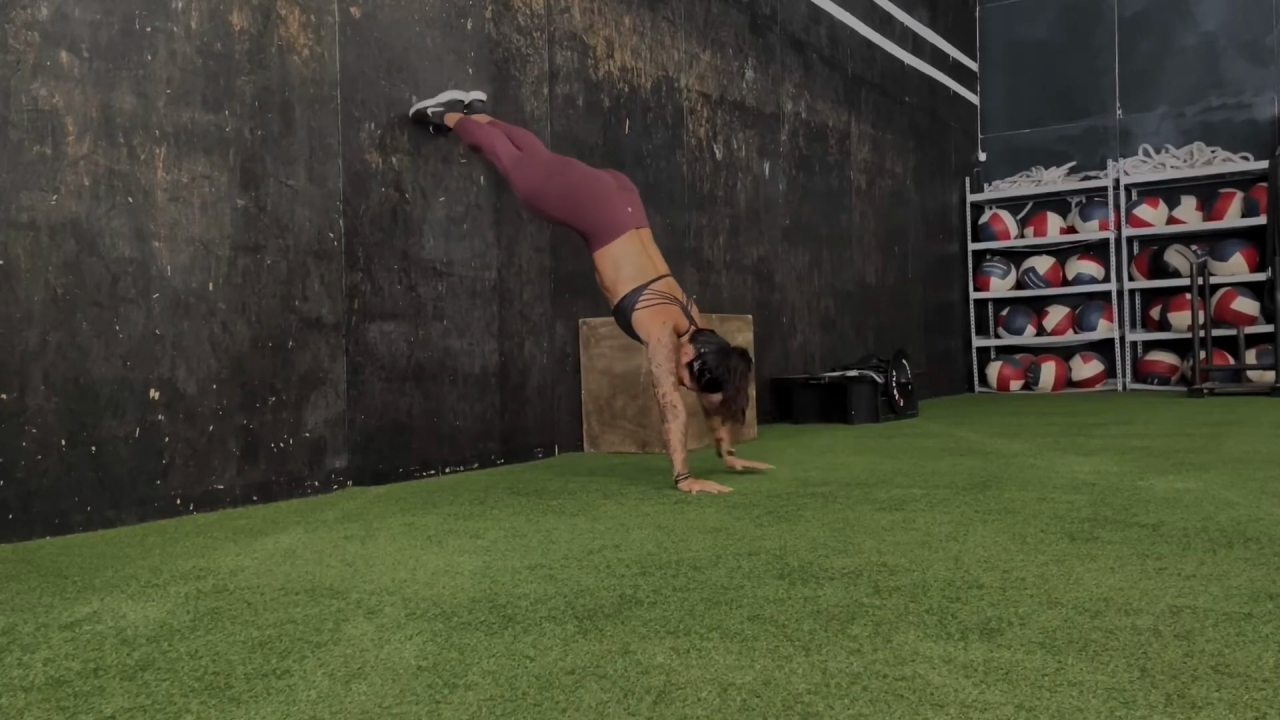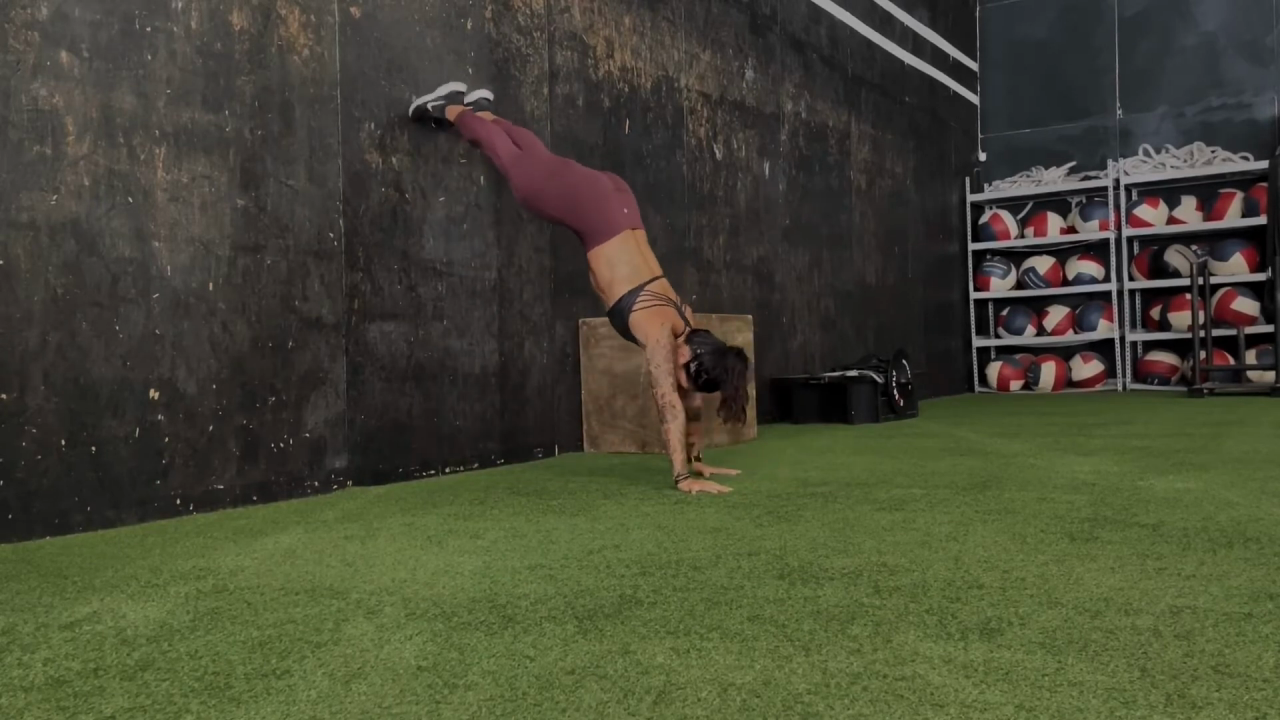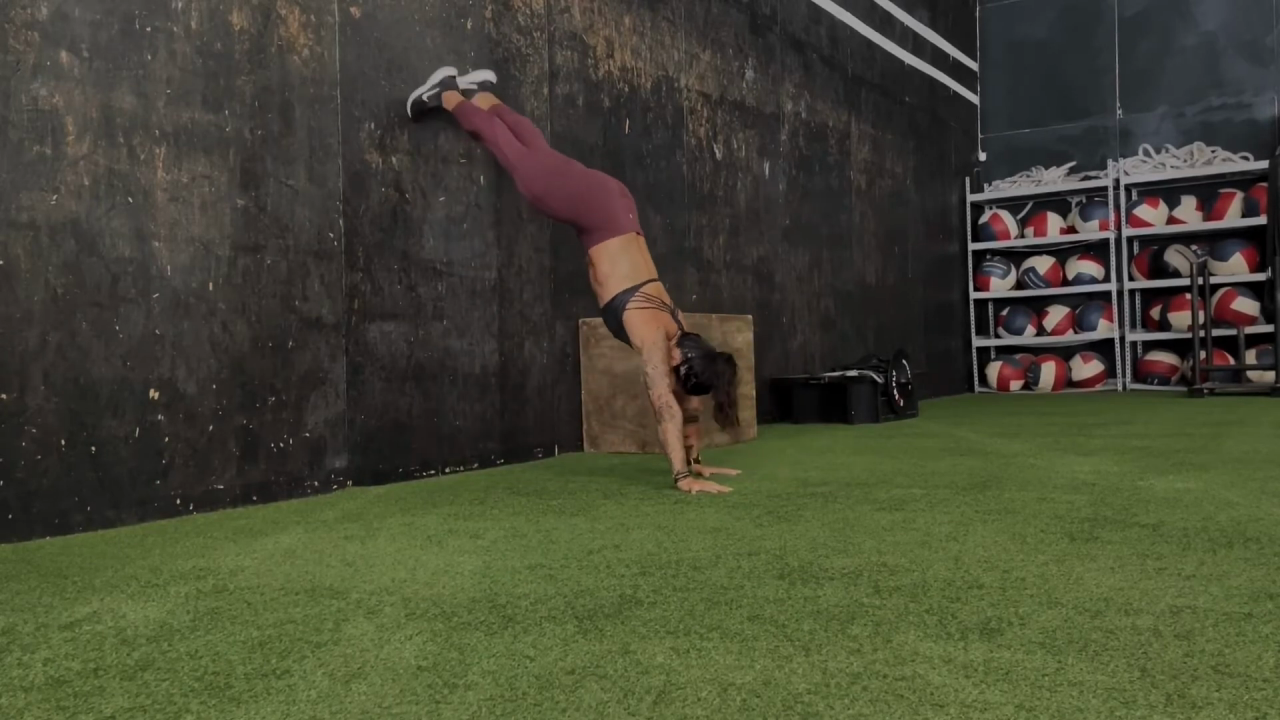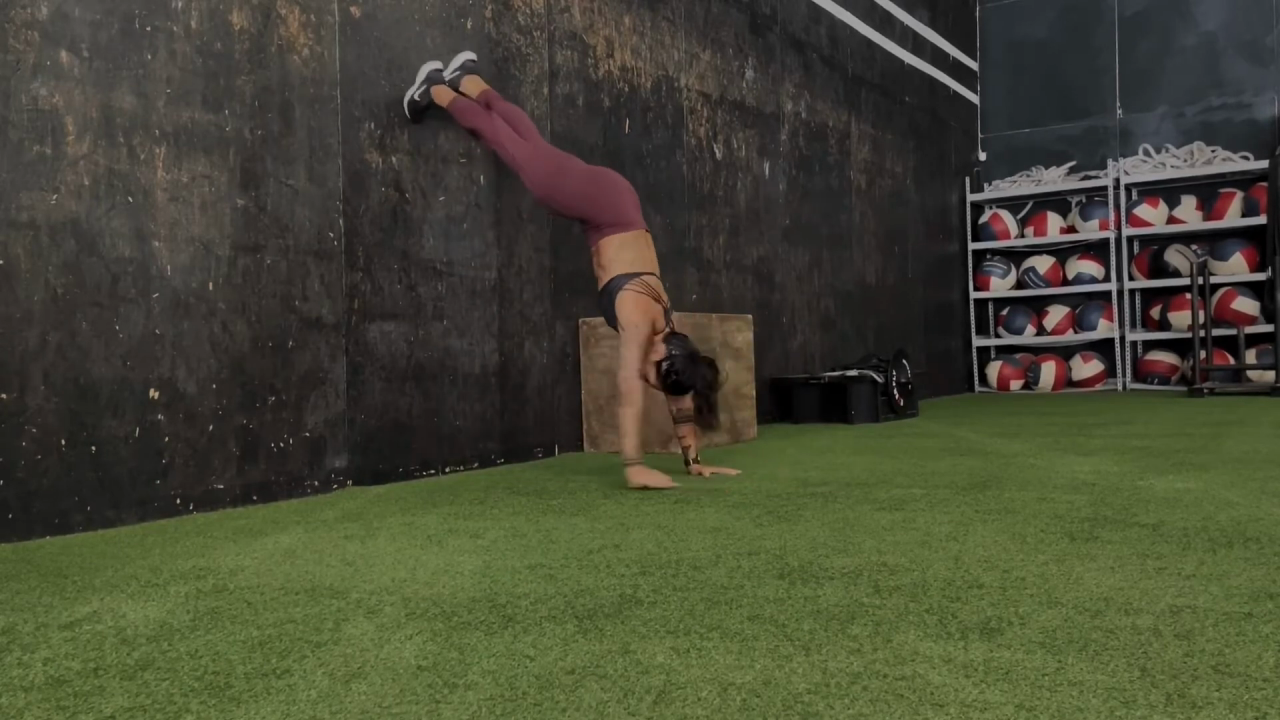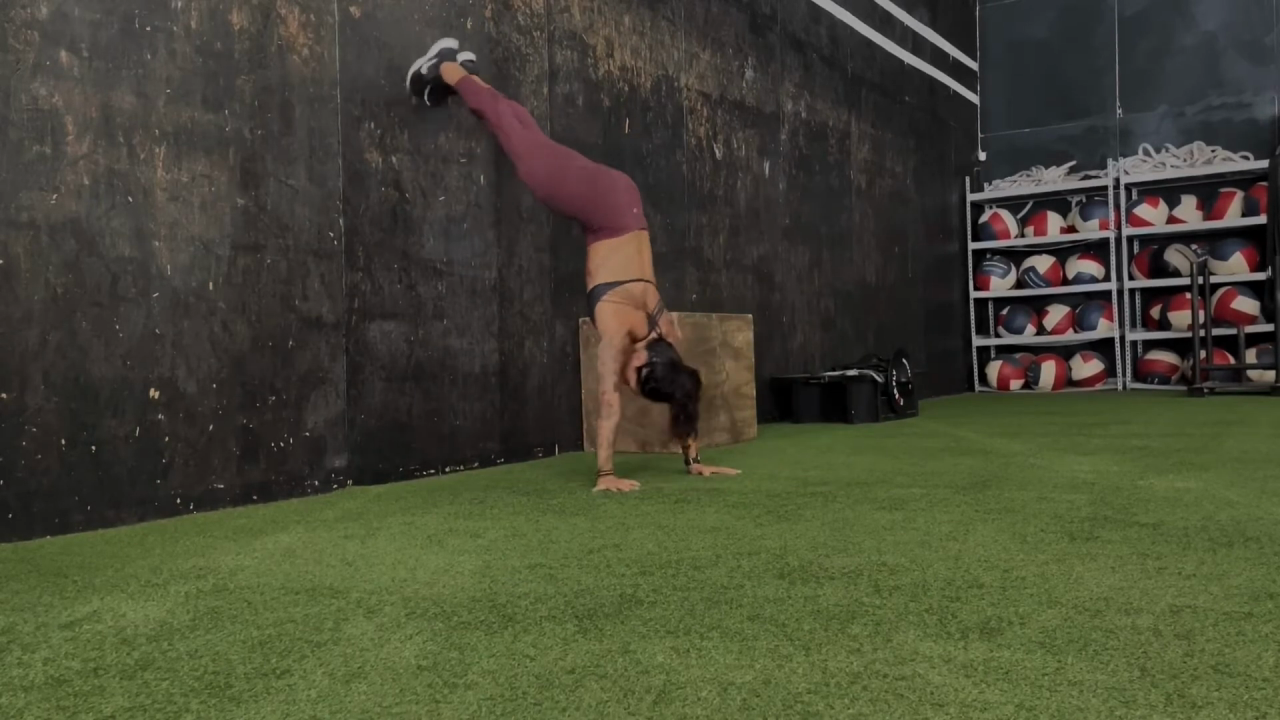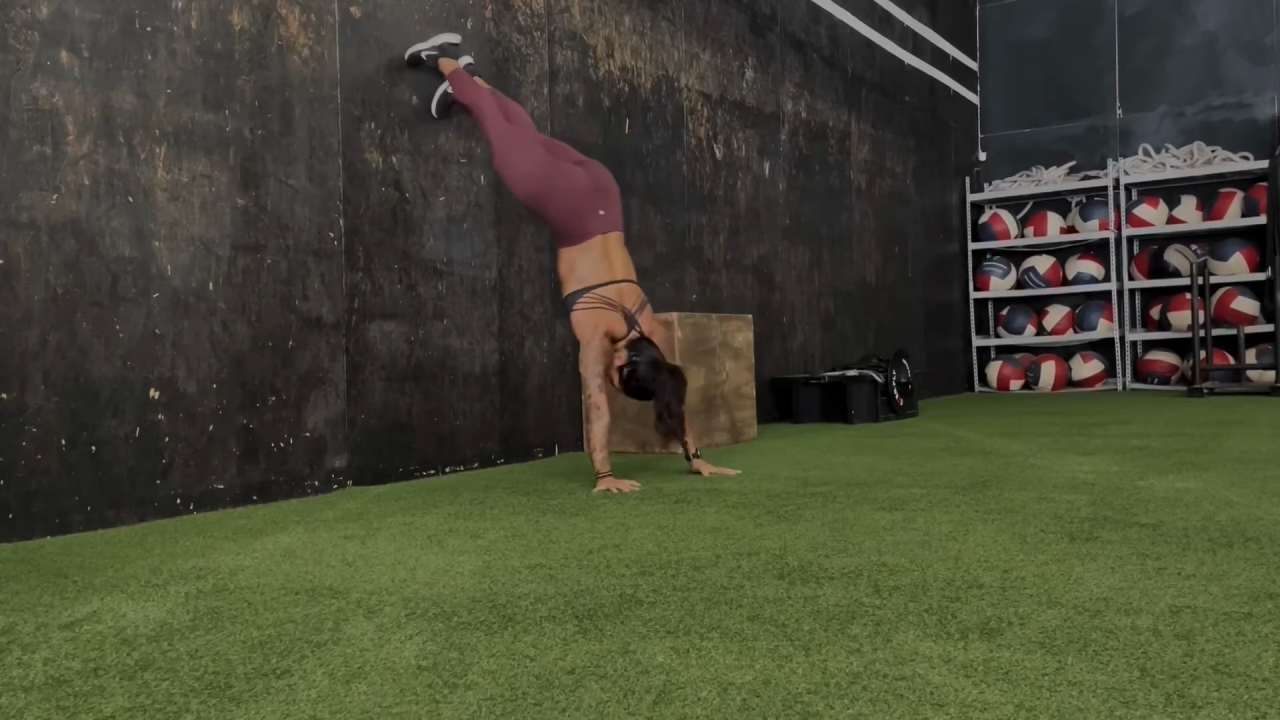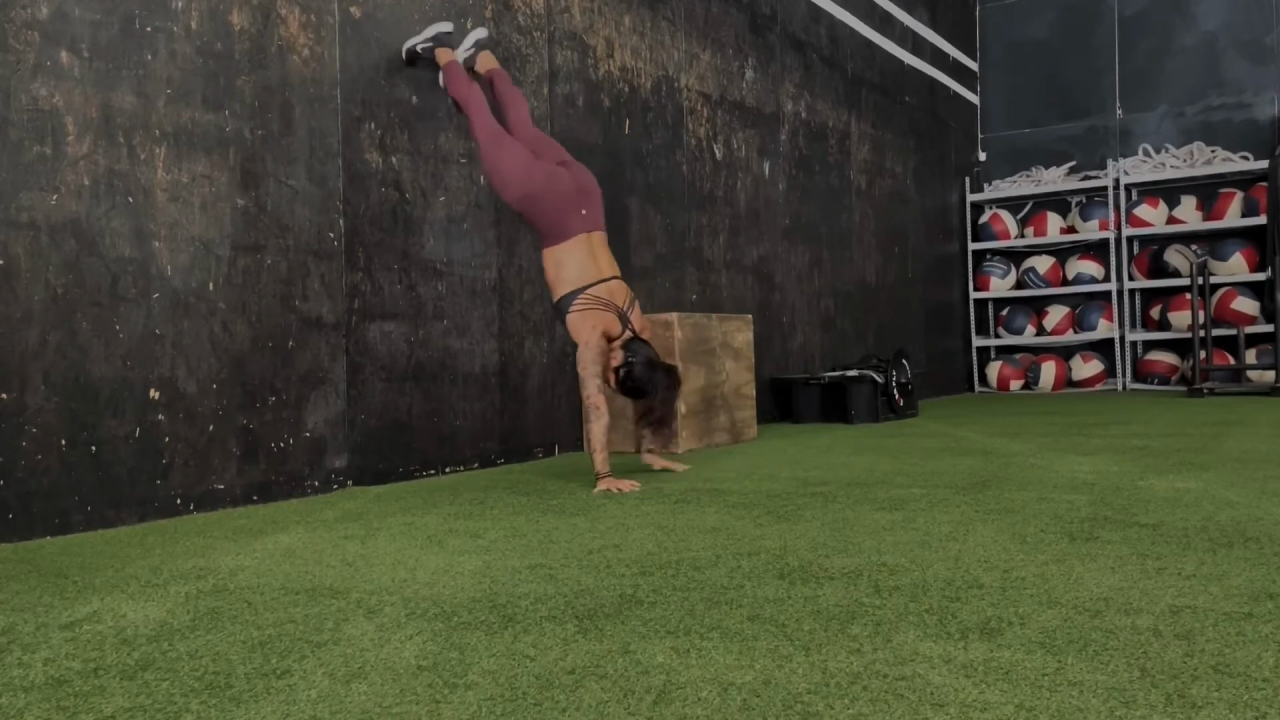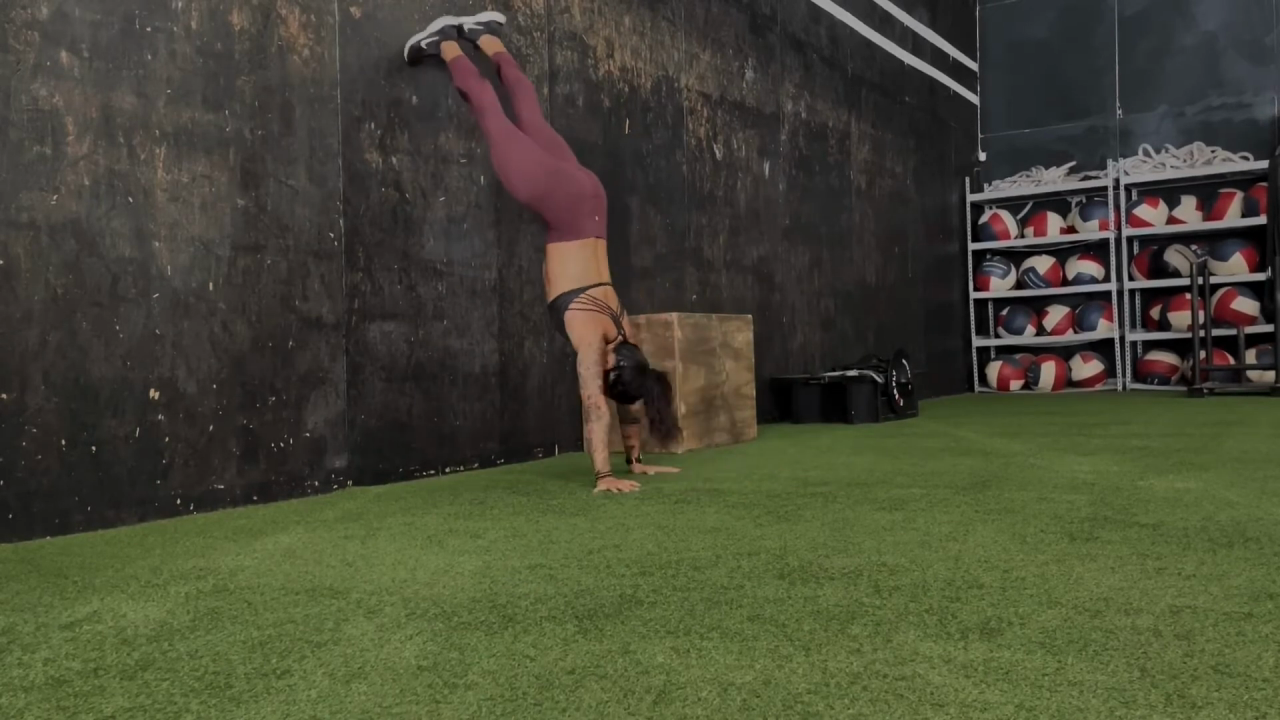
dt=0.2s
person 1, frame 1
left shoulder: (693, 325)
right shoulder: (662, 327)
left elbow: (709, 394)
right elbow: (671, 404)
left wrist: (727, 453)
right wrist: (683, 477)
left hip: (618, 194)
right hip: (599, 204)
left knee: (547, 164)
right knee: (518, 168)
left ankle: (477, 113)
right ankle: (453, 114)
person 1, frame 2
left shoulder: (684, 323)
right shoulder: (658, 330)
left elbow: (689, 402)
right elbow: (670, 406)
left wrist: (697, 461)
right wrist: (683, 478)
left hip: (611, 197)
right hip: (595, 205)
left knee: (546, 164)
right knee: (517, 163)
left ankle: (482, 112)
right ankle: (451, 108)
person 1, frame 3
left shoulder: (677, 332)
right shoulder: (653, 332)
left elbow: (687, 402)
right elbow: (667, 406)
left wrist: (695, 463)
right wrist: (683, 476)
left hip: (611, 203)
right hip: (598, 209)
left knee: (543, 156)
right knee: (518, 158)
left ankle: (482, 94)
right ankle: (448, 94)
person 1, frame 4
left shoulder: (670, 334)
right shoulder: (640, 320)
left elbow: (681, 401)
right elbow: (629, 391)
left wrist: (693, 461)
right wrist: (634, 464)
left hip: (611, 208)
right hip: (602, 205)
left knee: (537, 147)
right knee: (512, 146)
left ankle: (469, 79)
right ankle: (435, 89)
person 1, frame 5
left shoulder: (664, 333)
right shoulder: (621, 329)
left elbow: (680, 395)
right elbow: (608, 402)
left wrist: (695, 462)
right wrist: (605, 474)
left hip: (617, 194)
right hip: (604, 200)
left knee: (534, 141)
right knee: (520, 141)
left ankle: (466, 74)
right ankle: (445, 65)
person 1, frame 6
left shoulder: (648, 332)
right shoulder: (599, 330)
left elbow: (671, 392)
right elbow: (596, 405)
left wrist: (695, 459)
right wrist: (604, 476)
left hip: (597, 188)
right hip: (573, 201)
left knee: (531, 139)
right knee: (501, 131)
left ankle: (470, 79)
right ankle: (447, 59)
person 1, frame 7
left shoulder: (635, 328)
right shoulder: (595, 331)
left elbow: (647, 394)
right elbow: (595, 406)
left wrist: (650, 452)
right wrist: (604, 477)
left hip: (579, 191)
right hip: (557, 203)
left knee: (523, 130)
right knee: (488, 127)
left ankle: (480, 56)
right ankle: (444, 49)
person 1, frame 8
left shoulder: (621, 337)
right shoulder: (593, 335)
left elbow: (629, 403)
right elbow: (595, 406)
left wrist: (635, 461)
right wrist: (604, 477)
left hip: (583, 196)
right hip: (567, 202)
left knee: (530, 119)
right knee: (495, 117)
left ankle: (487, 36)
right ankle: (446, 43)
